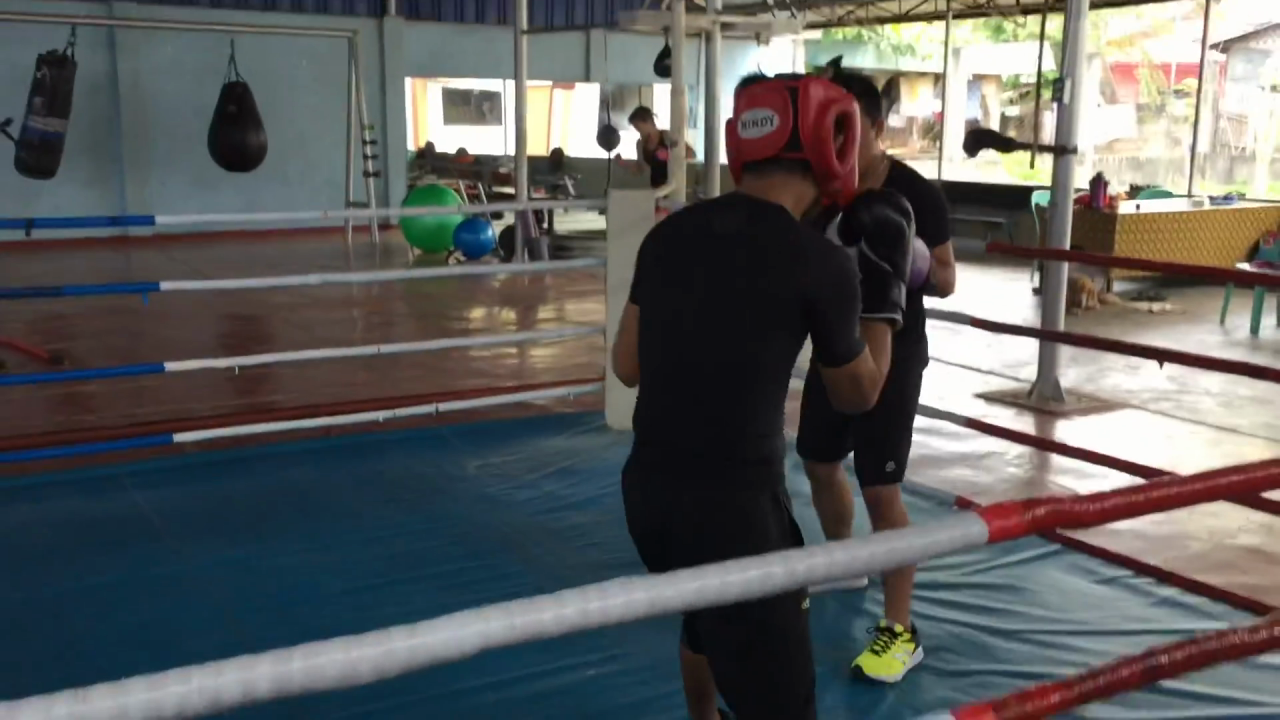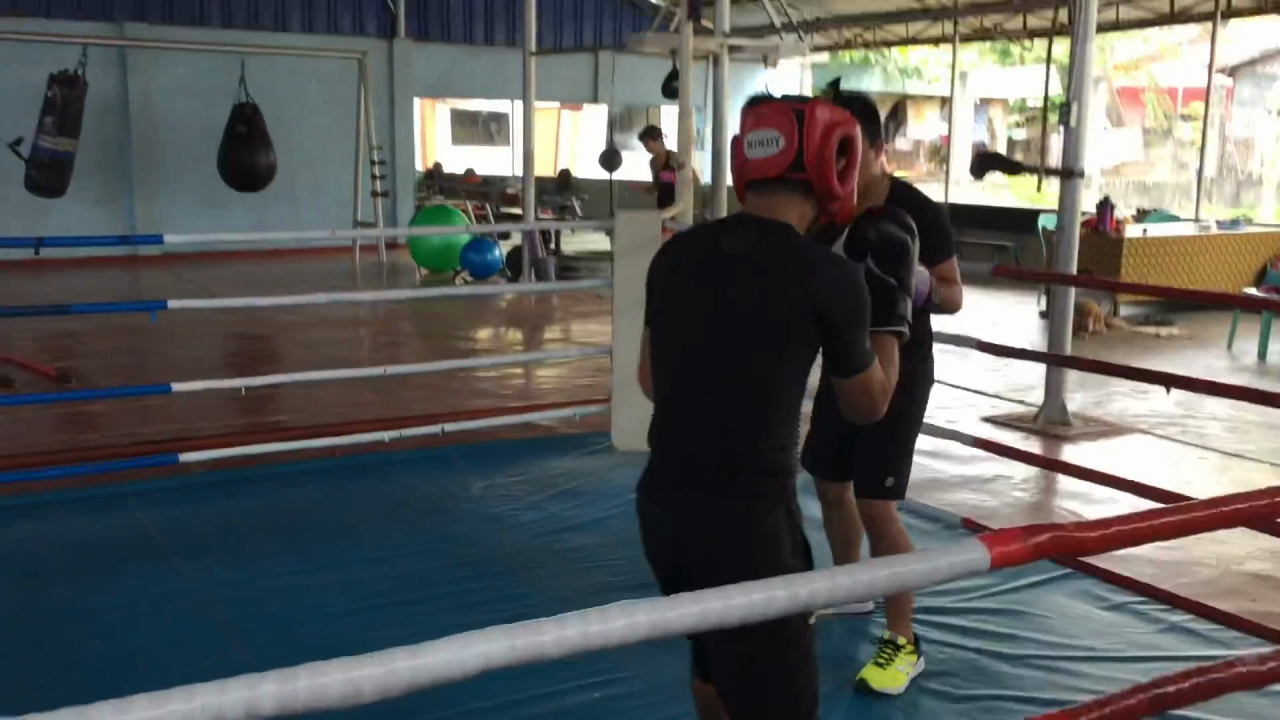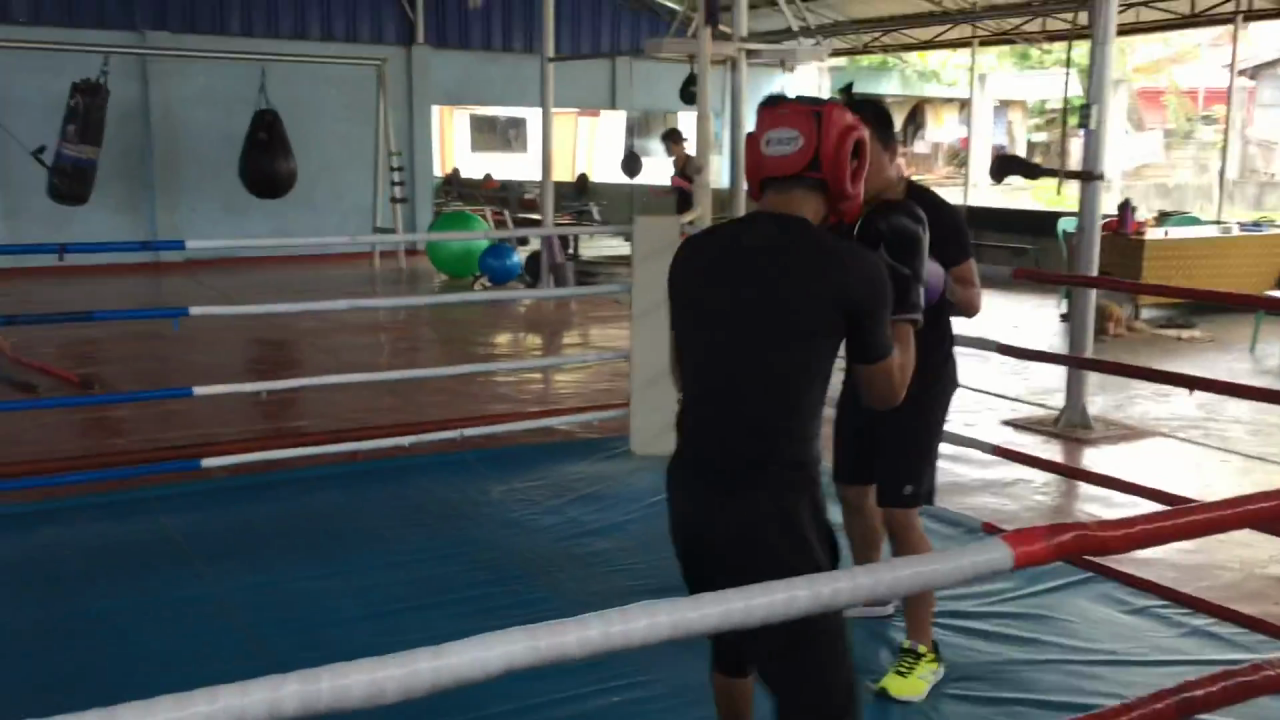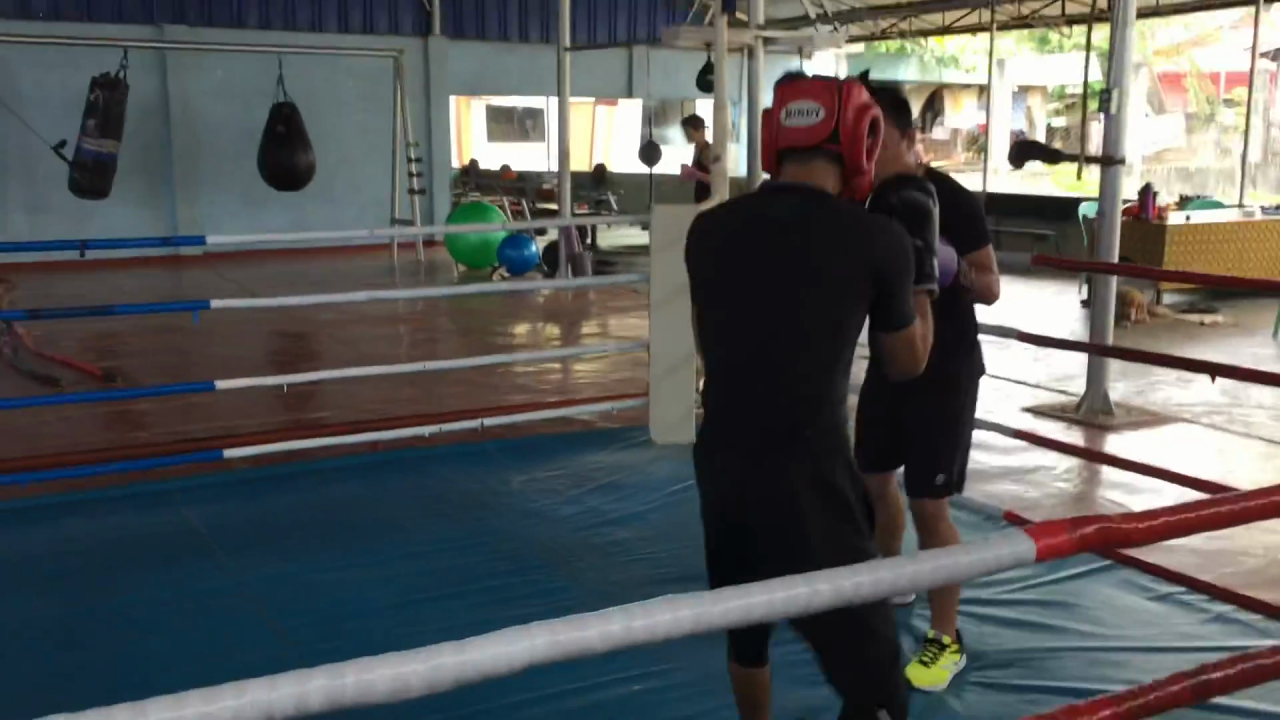
dt=0.1s
person 1, frame 1
left shoulder: (669, 235)
right shoulder: (817, 264)
left elbow: (625, 367)
right elbow: (856, 395)
right wrist: (887, 283)
left hip: (648, 487)
right hip: (734, 504)
left knee: (705, 616)
person 1, frame 2
left shoulder: (675, 254)
right shoulder: (828, 277)
right elbow: (866, 405)
right wrist: (893, 296)
left hip: (662, 504)
right hip: (749, 519)
left knee: (715, 643)
person 1, frame 3
left shoulder: (694, 254)
right shoulder: (853, 270)
right elbow: (886, 392)
right wrist: (908, 285)
left hip: (690, 495)
right hip: (773, 510)
left knee: (731, 636)
person 1, frame 4
left shoulder: (709, 229)
right shoulder: (876, 239)
right elbow: (907, 363)
right wrist: (920, 256)
left hip: (720, 468)
right hip: (808, 479)
left knee: (748, 622)
person 2, frame 1
left shoulder: (915, 194)
left elbow: (947, 279)
left wrist: (916, 269)
left hip: (891, 353)
left knee: (880, 487)
right knee: (821, 465)
left ankle: (900, 630)
person 2, frame 2
left shoulder: (917, 213)
left elbow: (953, 296)
left wrist: (919, 288)
left hip: (899, 371)
left knee: (876, 503)
right knee: (831, 485)
left ankle: (903, 644)
person 2, frame 3
left shoulder: (934, 215)
left elbow: (971, 300)
left wrist: (935, 284)
left hip: (920, 376)
right hip: (866, 368)
left knee: (899, 511)
right knee: (853, 489)
left ankle: (923, 650)
person 2, frame 4
left shoulder: (952, 201)
right shoulder: (867, 199)
left elbow: (990, 286)
left wrist: (950, 270)
left hip: (946, 364)
left knee: (929, 502)
right knee: (875, 476)
left ankle: (946, 640)
